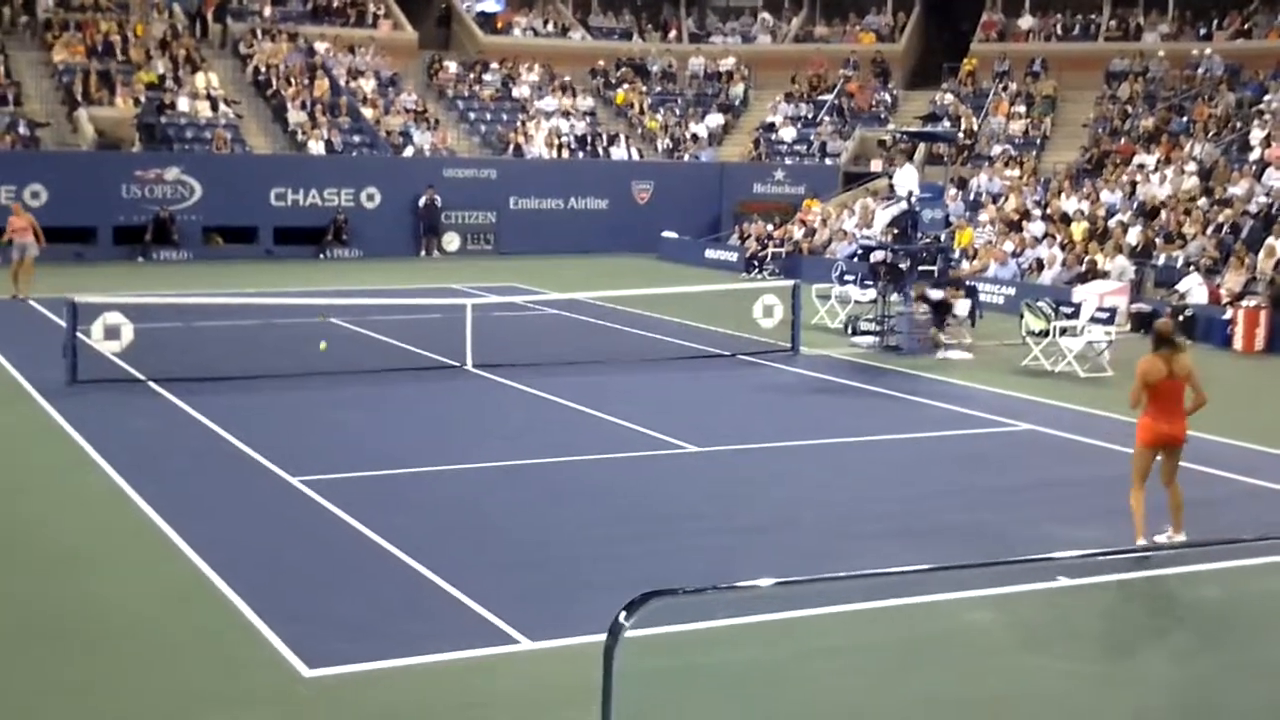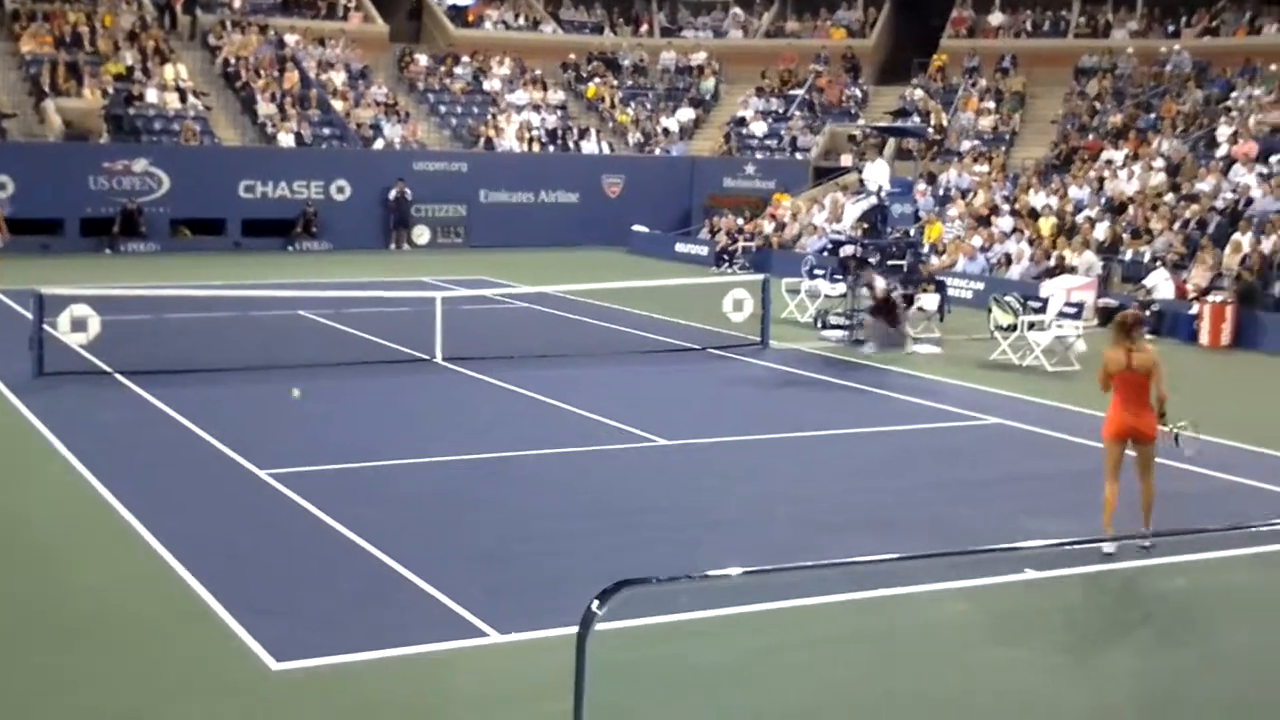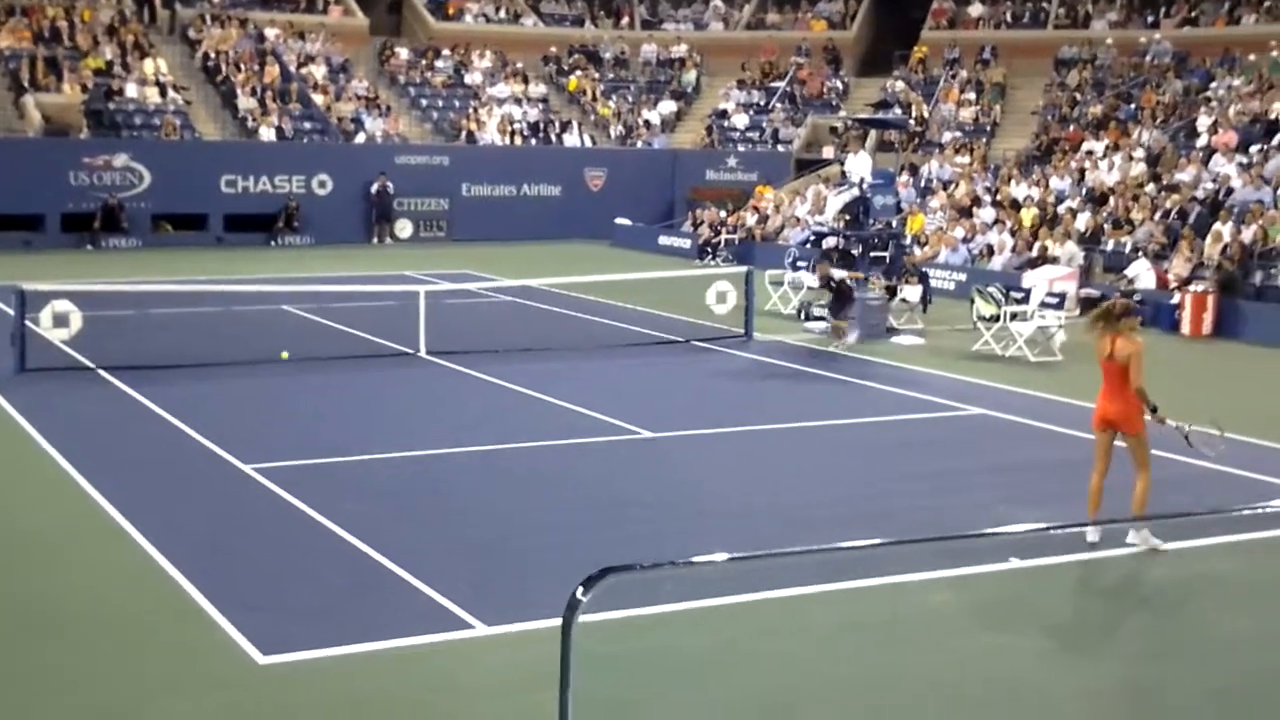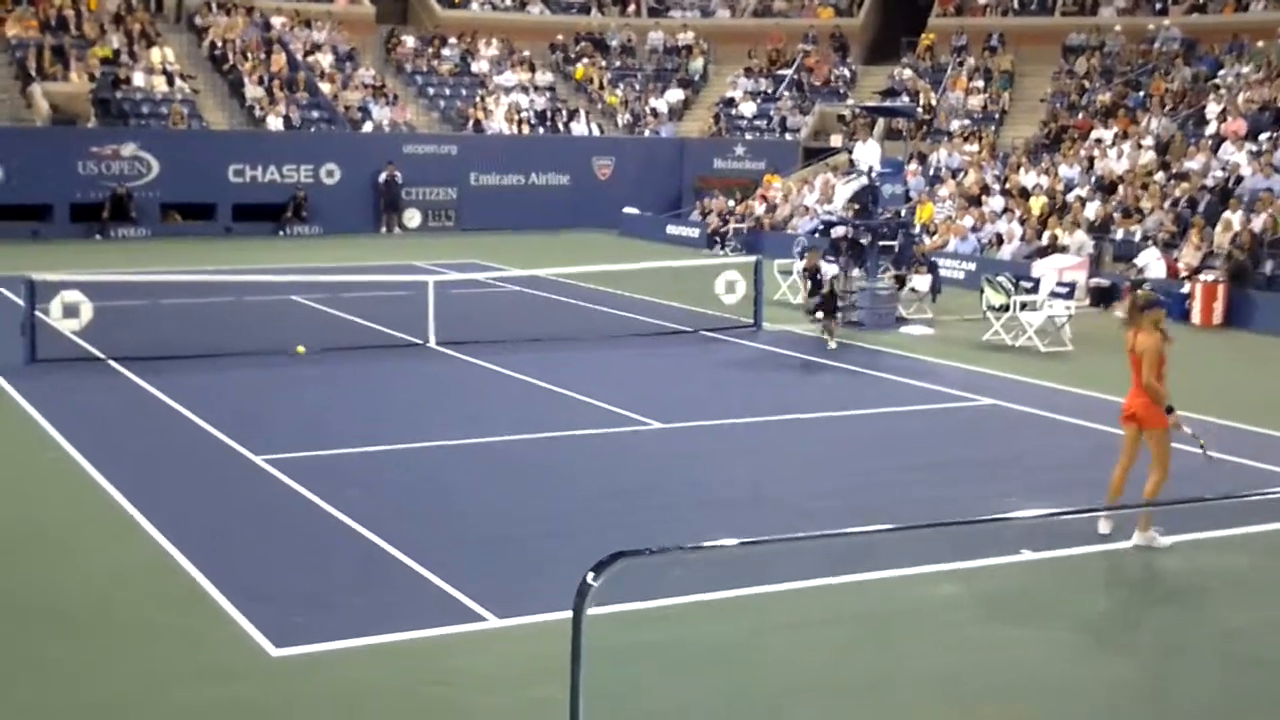
dt=0.2s
person 1, frame 1
left shoulder: (1146, 364)
right shoulder: (1184, 362)
left elbow: (1134, 404)
right elbow: (1201, 399)
right wrist: (1184, 413)
left hip: (1151, 428)
right hip: (1175, 428)
left knee: (1138, 487)
right knee: (1169, 482)
left ankle: (1140, 540)
right ankle: (1176, 533)
person 1, frame 2
left shoulder: (1109, 354)
right shoulder: (1150, 354)
right elbow: (1160, 395)
right wrist: (1160, 413)
left hip: (1117, 419)
right hip: (1143, 421)
left knee: (1111, 480)
right knee: (1146, 477)
left ankle: (1109, 538)
right ankle: (1145, 530)
person 1, frame 3
left shoulder: (1102, 341)
right shoulder: (1133, 344)
right elbow: (1137, 386)
right wrist: (1153, 409)
left hip: (1104, 408)
right hip: (1127, 411)
left knee: (1099, 469)
right knee: (1143, 471)
left ankle: (1092, 527)
right ankle: (1138, 530)
person 1, frame 4
left shoulder: (1134, 333)
right shoulder: (1152, 339)
left elbow: (1165, 340)
right elbow: (1149, 381)
left wrist: (1157, 324)
right wrist: (1169, 409)
left hip: (1135, 403)
right hip: (1151, 406)
left knee: (1125, 463)
right knee: (1160, 471)
left ankle: (1106, 519)
right ankle: (1143, 531)
